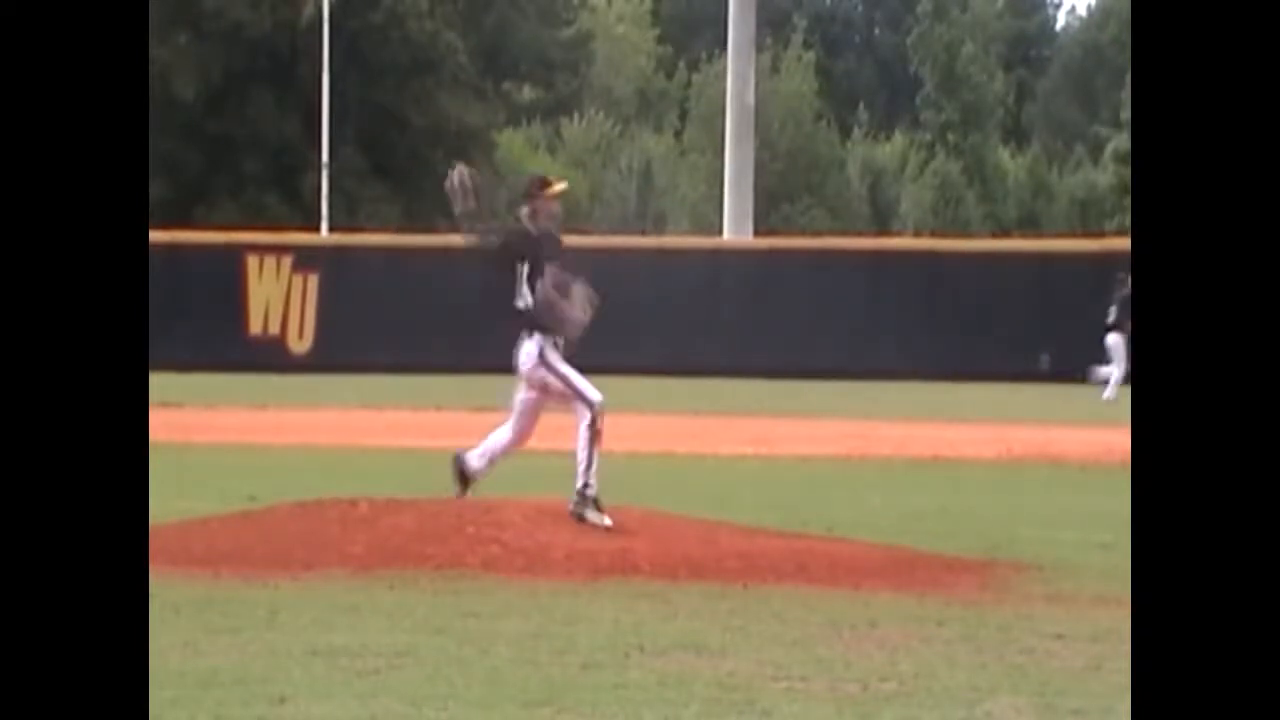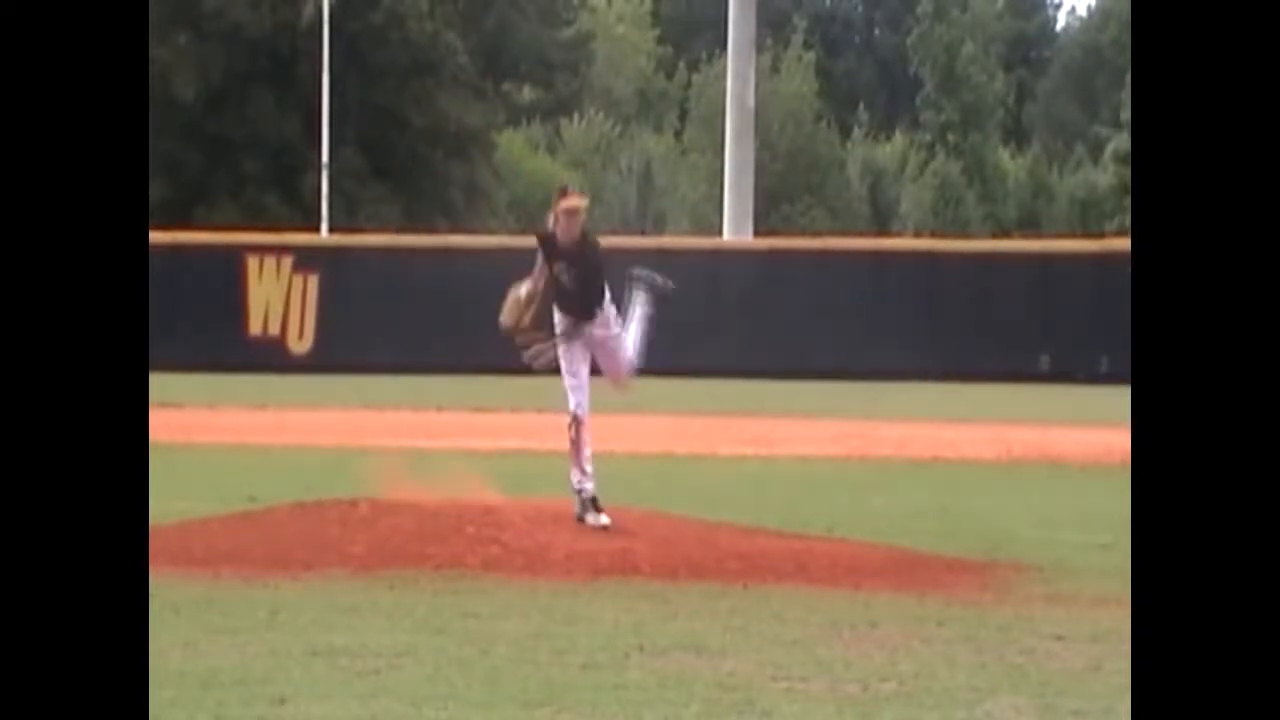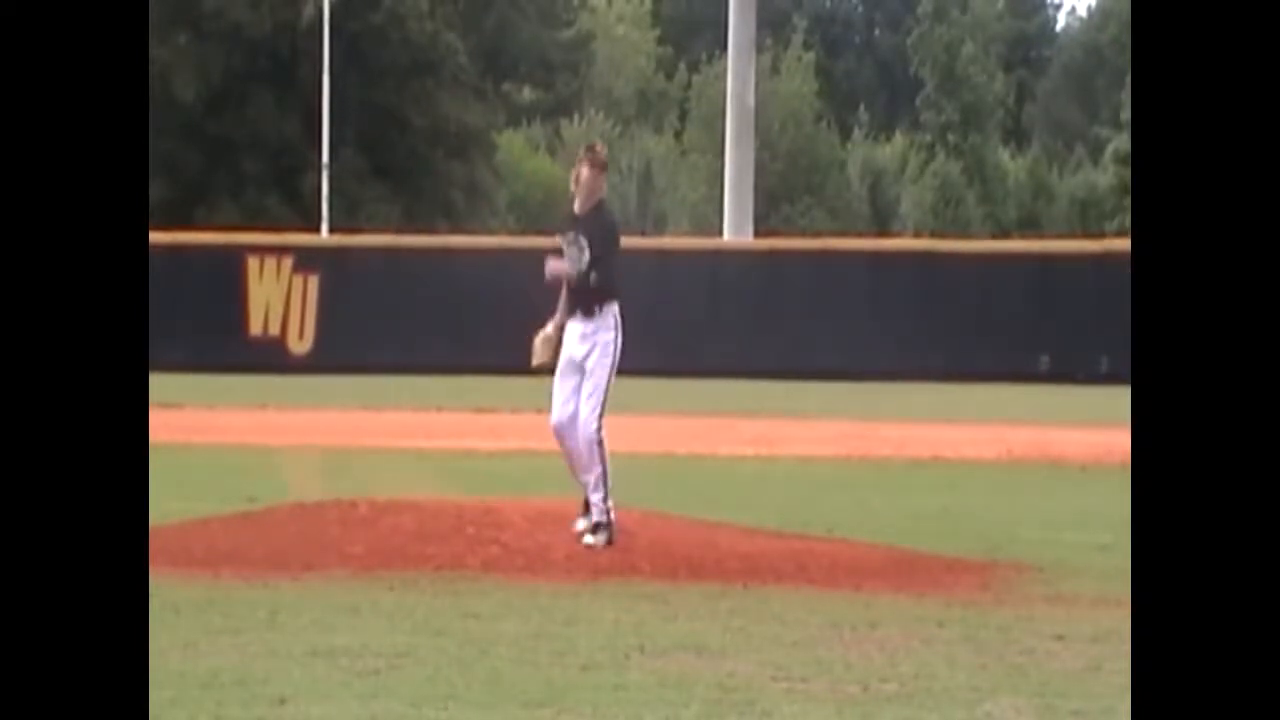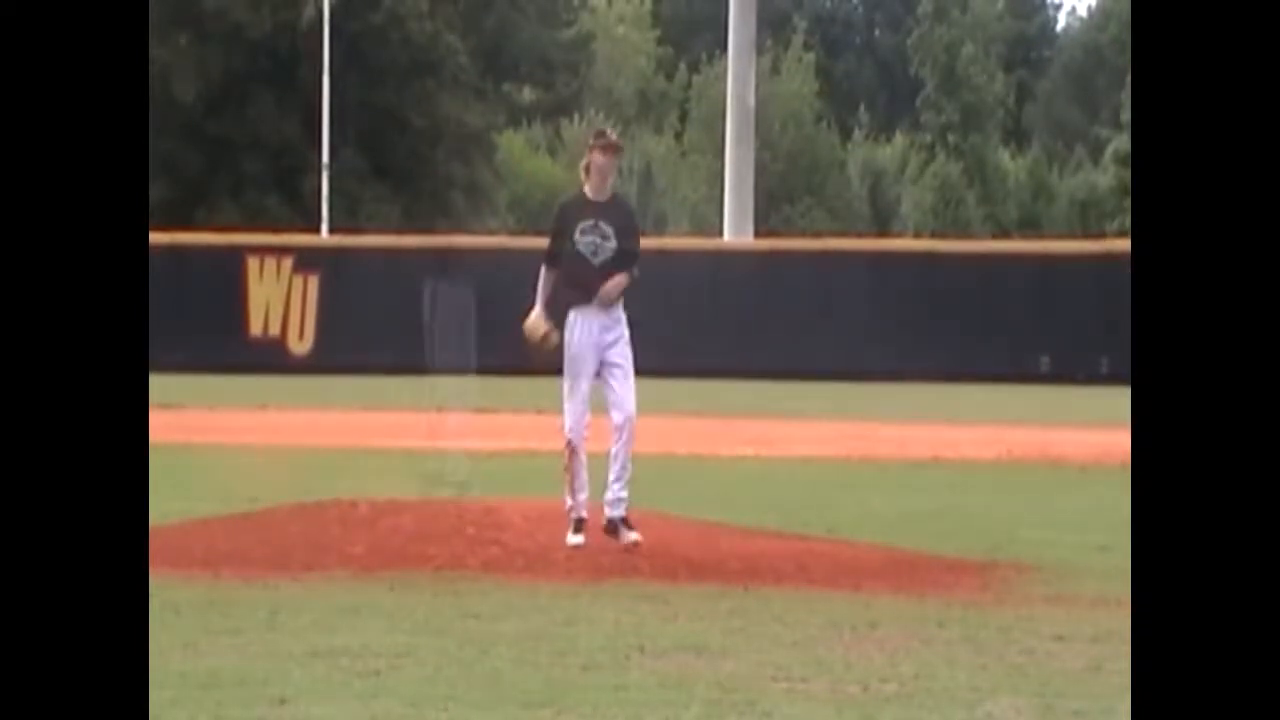
dt=0.5s
person 1, frame 1
left shoulder: (518, 239)
right shoulder: (543, 243)
left elbow: (489, 242)
left hip: (534, 349)
right hip: (540, 350)
left knee: (518, 431)
right knee: (591, 405)
left ankle: (469, 465)
right ankle: (585, 497)
person 1, frame 2
left shoulder: (590, 252)
right shoulder: (547, 237)
left elbow: (584, 306)
left hip: (597, 318)
right hip: (566, 318)
left knee: (624, 371)
right knee: (577, 408)
left ankle: (639, 291)
right ankle: (585, 496)
person 1, frame 3
left shoulder: (605, 223)
right shoulder: (570, 220)
left elbow: (598, 278)
left wrist: (563, 269)
right wrist: (558, 318)
left hip: (603, 325)
right hip: (575, 326)
left knee: (589, 425)
right knee: (561, 421)
left ankle: (602, 517)
right ankle: (591, 497)
person 1, frame 4
left shoulder: (624, 212)
right shoulder: (568, 210)
left elbow: (633, 264)
right elbow: (549, 263)
left wrist: (623, 280)
right wrist: (538, 307)
left hip: (614, 318)
right hip: (578, 318)
left knee: (625, 414)
right knee: (575, 422)
left ankle: (617, 510)
right ankle: (576, 513)
